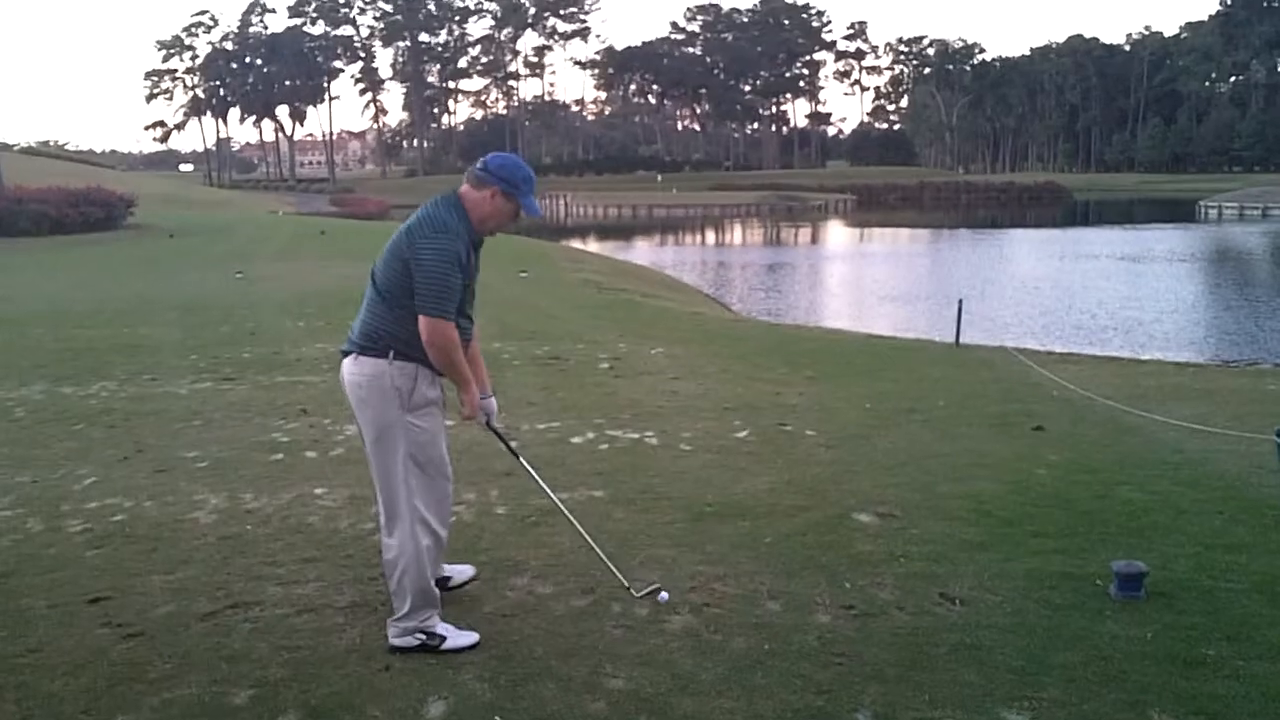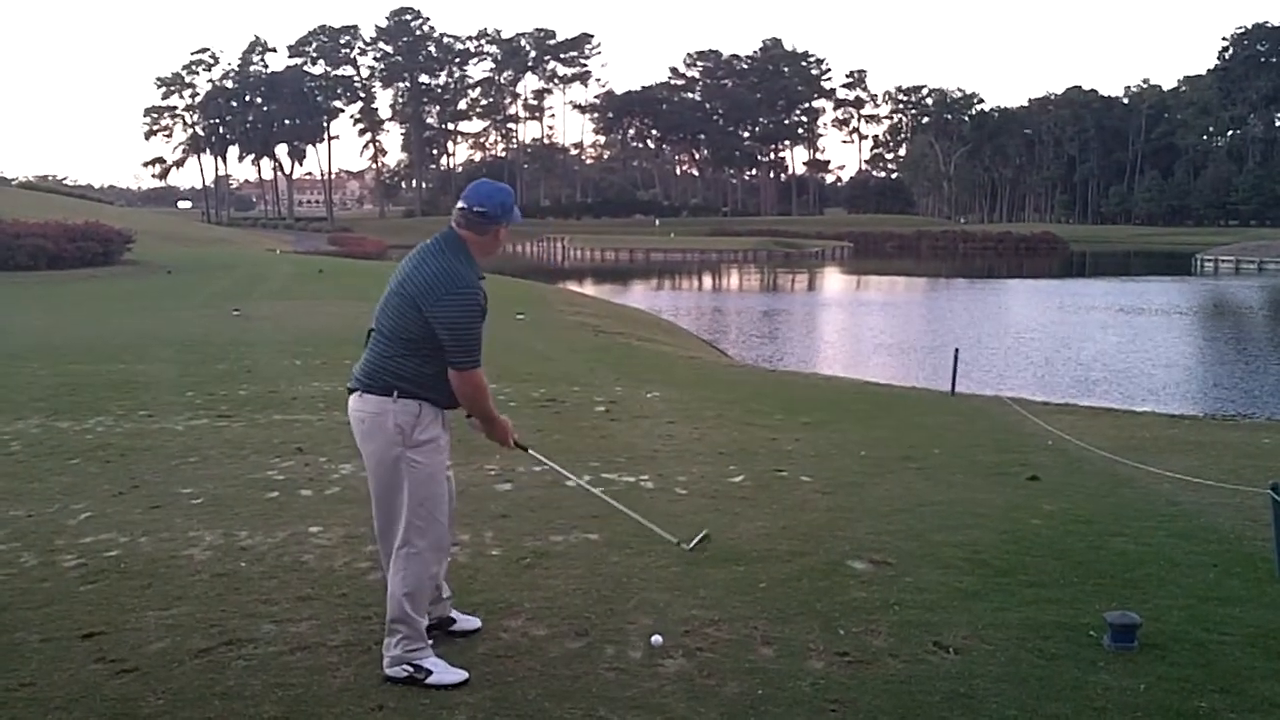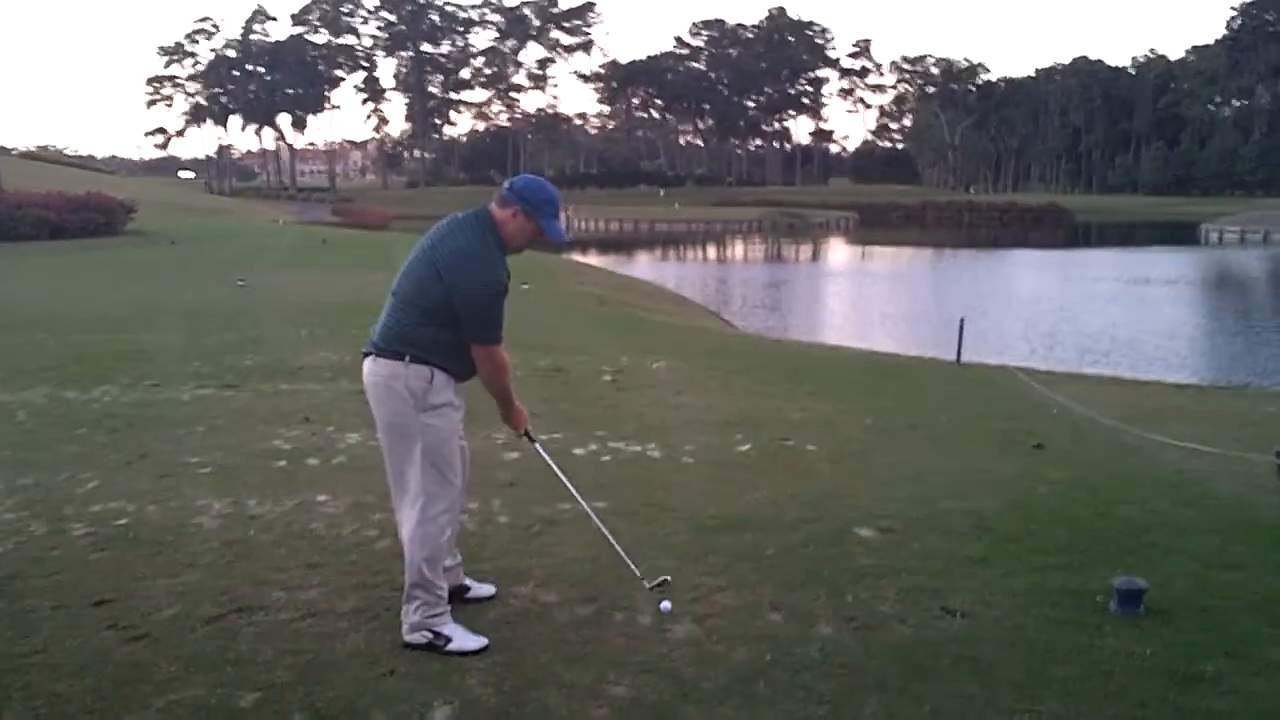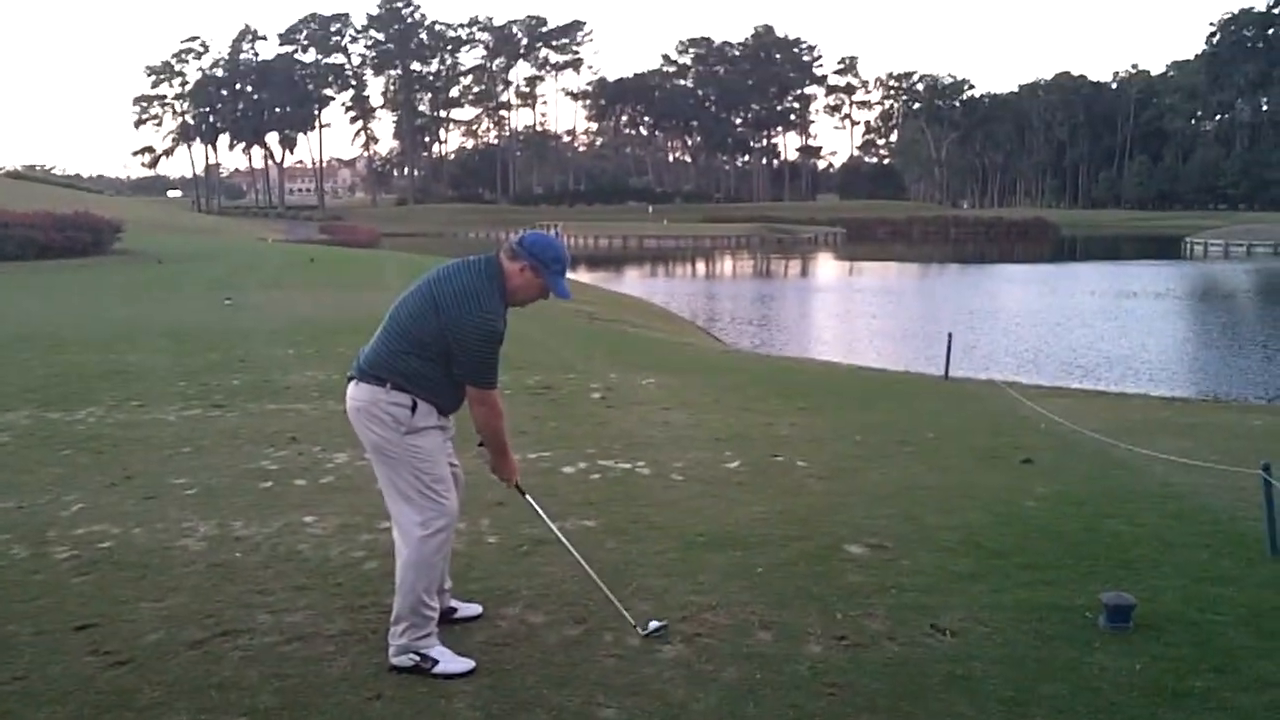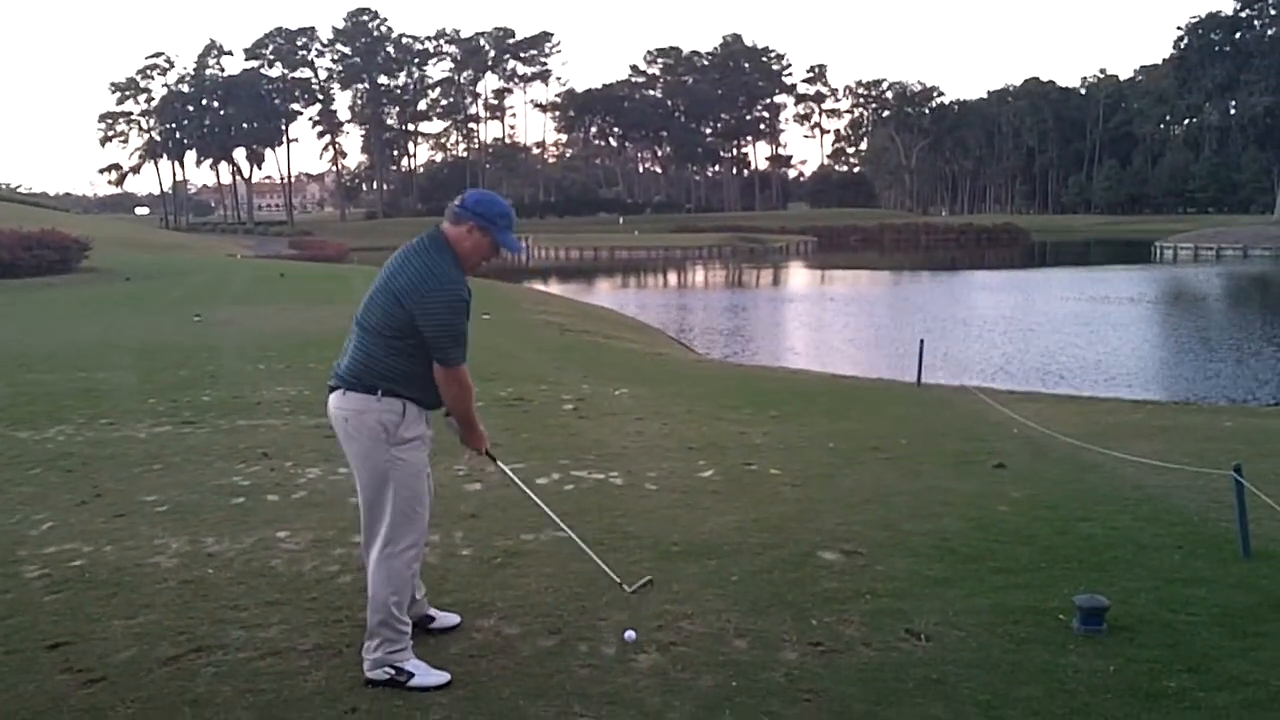
dt=1s
person 1, frame 1
left shoulder: (451, 225)
right shoulder: (442, 236)
left elbow: (459, 321)
right elbow: (436, 331)
left wrist: (484, 387)
right wrist: (466, 388)
left hip: (387, 367)
right hip: (392, 373)
left knee: (416, 485)
right knee: (418, 495)
left ankle: (424, 572)
right ankle: (413, 625)
person 1, frame 2
left shoulder: (437, 255)
right shoulder: (459, 286)
right elbow: (466, 377)
left wrist: (482, 414)
right wrist: (493, 422)
left hip: (400, 403)
right hip: (400, 413)
left knee: (433, 514)
right knee: (416, 532)
left ankle: (432, 607)
right ankle: (405, 655)
person 1, frame 3
left shoulder: (466, 229)
right shoulder: (479, 262)
right elbow: (488, 354)
left wrist: (504, 391)
right wrist: (509, 407)
left hip: (412, 368)
right hip: (412, 377)
left knee: (449, 478)
right knee: (432, 494)
left ankle: (446, 576)
right ankle: (425, 622)
person 1, frame 4
left shoulder: (474, 273)
right shoulder: (480, 308)
right elbow: (483, 400)
right wrist: (502, 457)
left hip: (400, 396)
right hip: (392, 404)
left knee: (445, 489)
right knee: (431, 515)
left ankle: (435, 600)
right ankle: (412, 644)
person 1, frame 5
left shoulder: (423, 254)
right shoulder: (443, 283)
right elbow: (450, 374)
left wrist: (461, 419)
right wrist: (471, 428)
left hip: (363, 399)
right hip: (382, 411)
left knee: (403, 520)
right knee: (398, 530)
left ankle: (410, 609)
right ankle: (386, 658)
